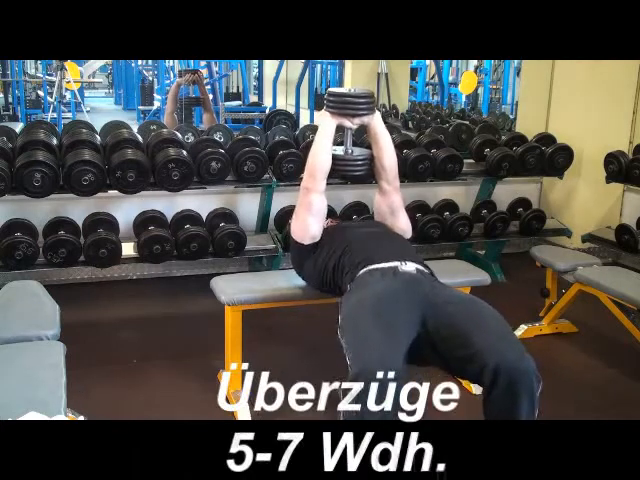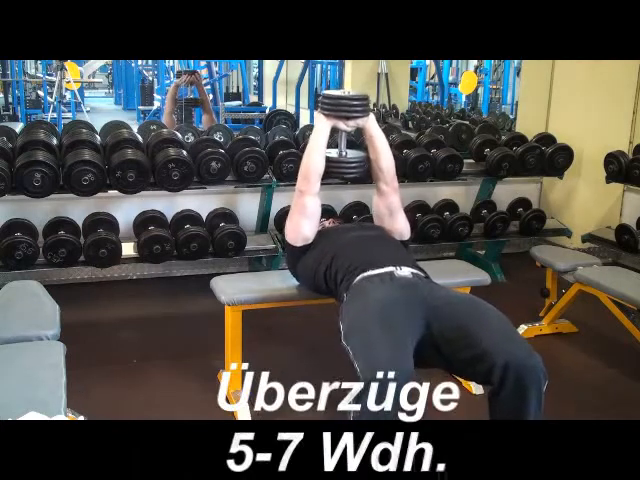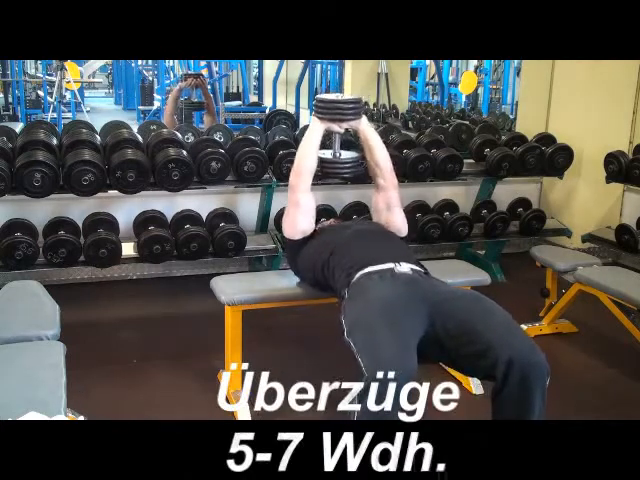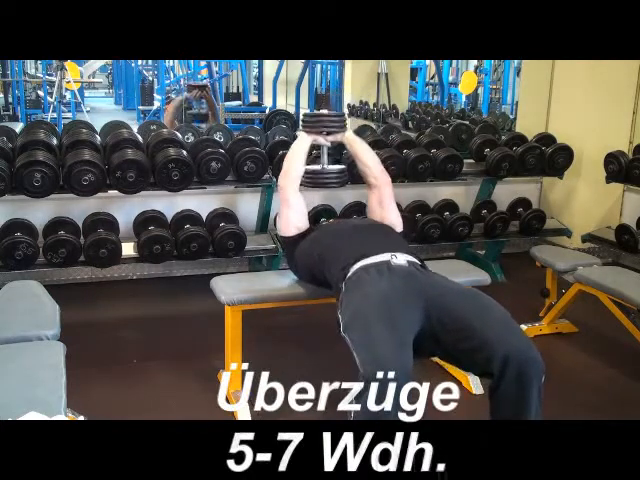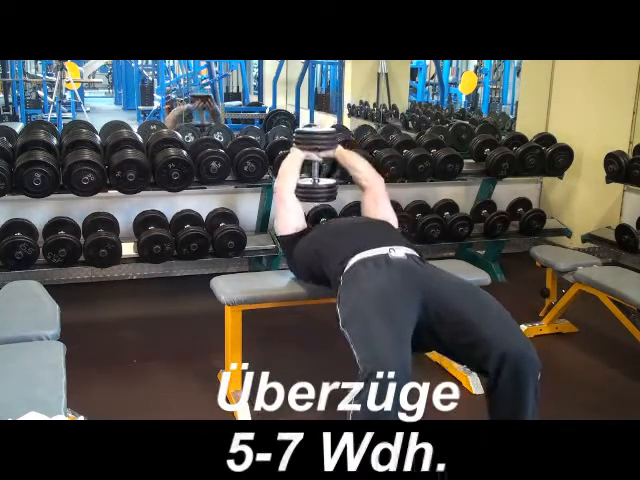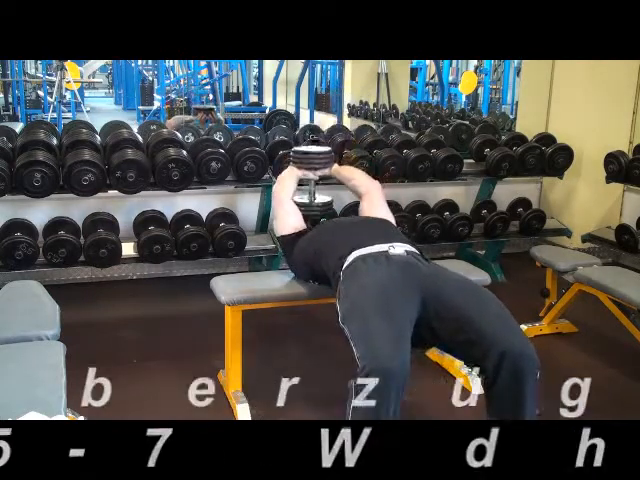
dt=0.5s
person 1, frame 1
left shoulder: (384, 230)
right shoulder: (310, 247)
left elbow: (388, 184)
right elbow: (313, 189)
left wrist: (374, 122)
right wrist: (329, 123)
left hip: (429, 287)
left knee: (515, 369)
right knee: (374, 373)
person 1, frame 2
left shoulder: (384, 235)
right shoulder: (306, 248)
left elbow: (387, 186)
right elbow: (307, 190)
left wrist: (369, 124)
right wrist: (323, 125)
left hip: (428, 289)
left knee: (523, 367)
right knee: (386, 378)
person 1, frame 3
left shoulder: (384, 231)
right shoulder: (308, 246)
left elbow: (386, 183)
right elbow: (299, 188)
left wrist: (362, 125)
right wrist: (318, 126)
left hip: (427, 286)
right hip: (371, 287)
left knee: (525, 361)
right knee: (389, 374)
person 1, frame 4
left shoulder: (381, 227)
right shoulder: (305, 245)
left elbow: (379, 181)
right elbow: (287, 187)
left wrist: (346, 136)
right wrist: (305, 138)
left hip: (423, 278)
left knee: (521, 359)
right knee: (386, 374)
person 1, frame 5
left shoulder: (374, 223)
right shoulder: (304, 245)
left elbow: (373, 183)
right elbow: (284, 191)
left wrist: (337, 151)
right wrist: (298, 154)
left hip: (423, 272)
left knee: (517, 357)
right knee: (385, 372)
person 1, frame 6
left shoulder: (374, 223)
right shoulder: (303, 245)
left elbow: (371, 188)
right elbow: (281, 196)
left wrist: (332, 169)
right wrist: (296, 170)
left knee: (516, 355)
right knee: (384, 368)
